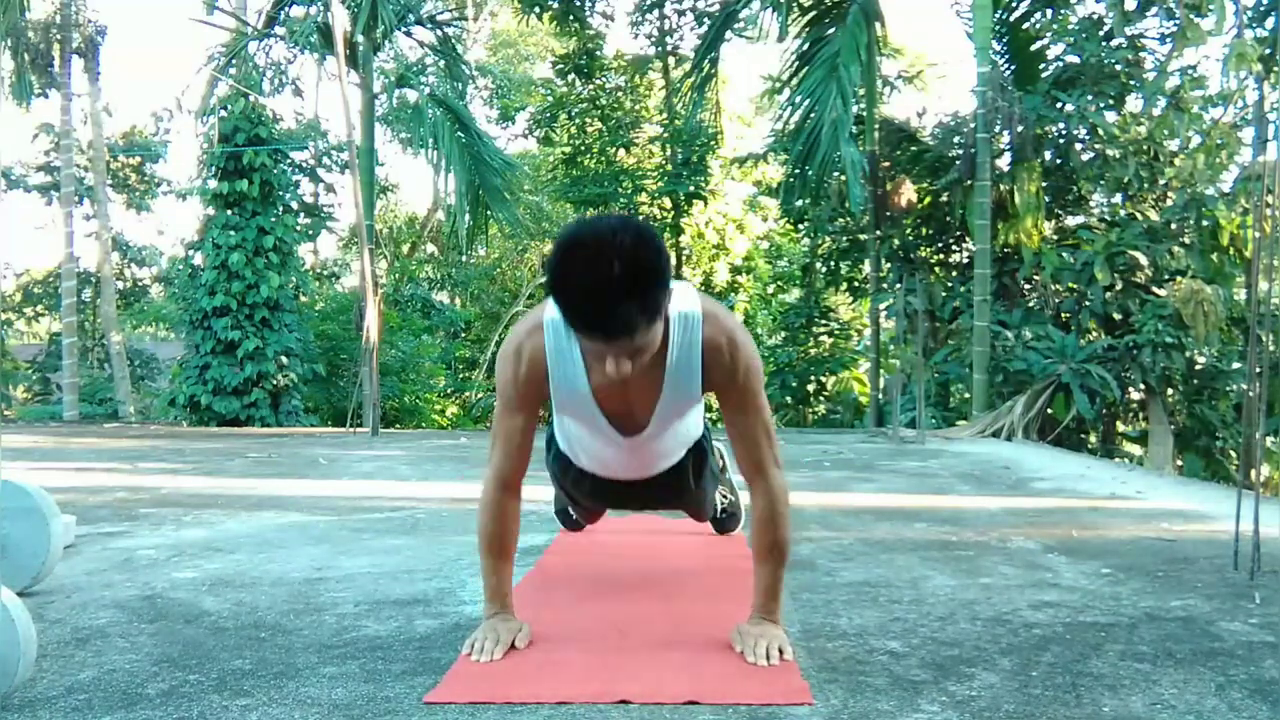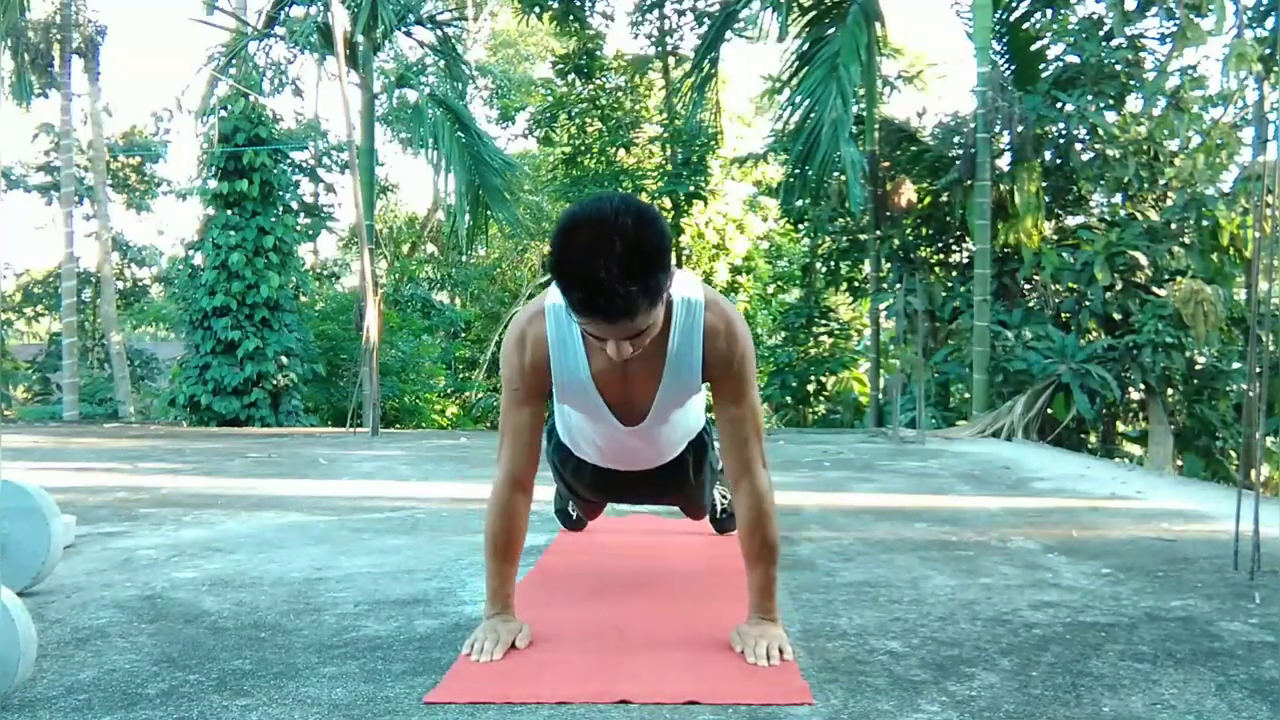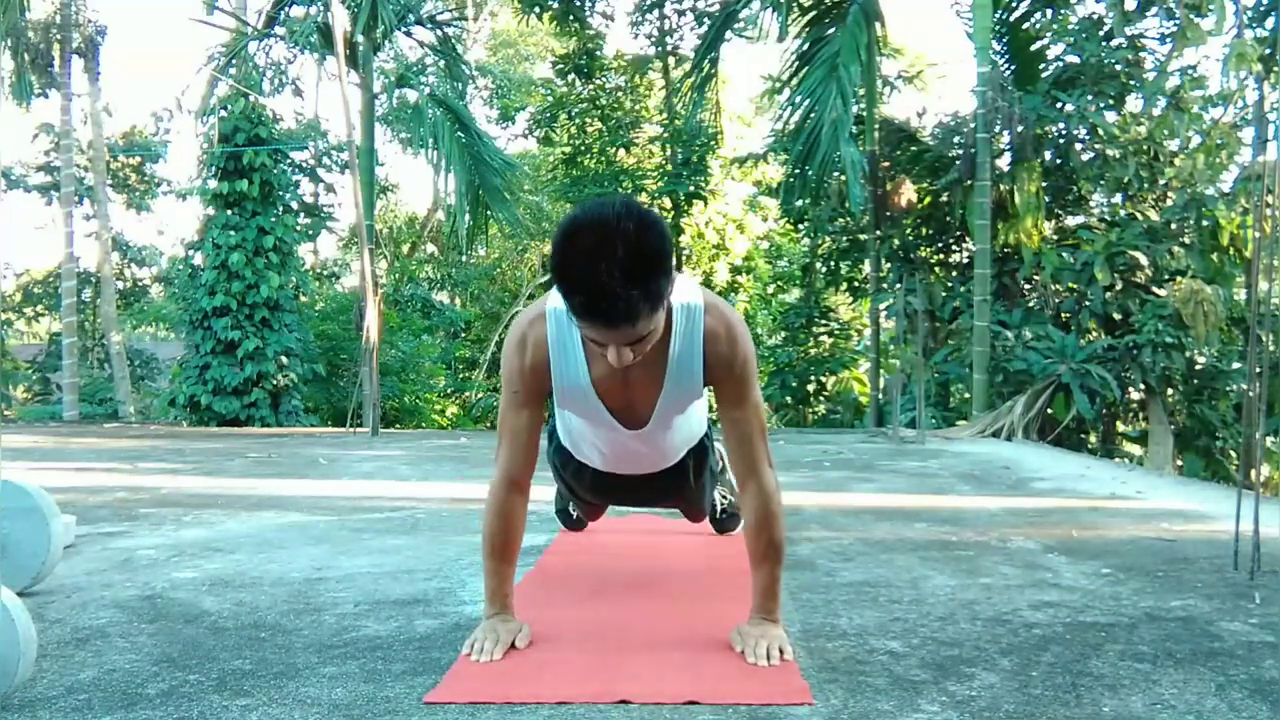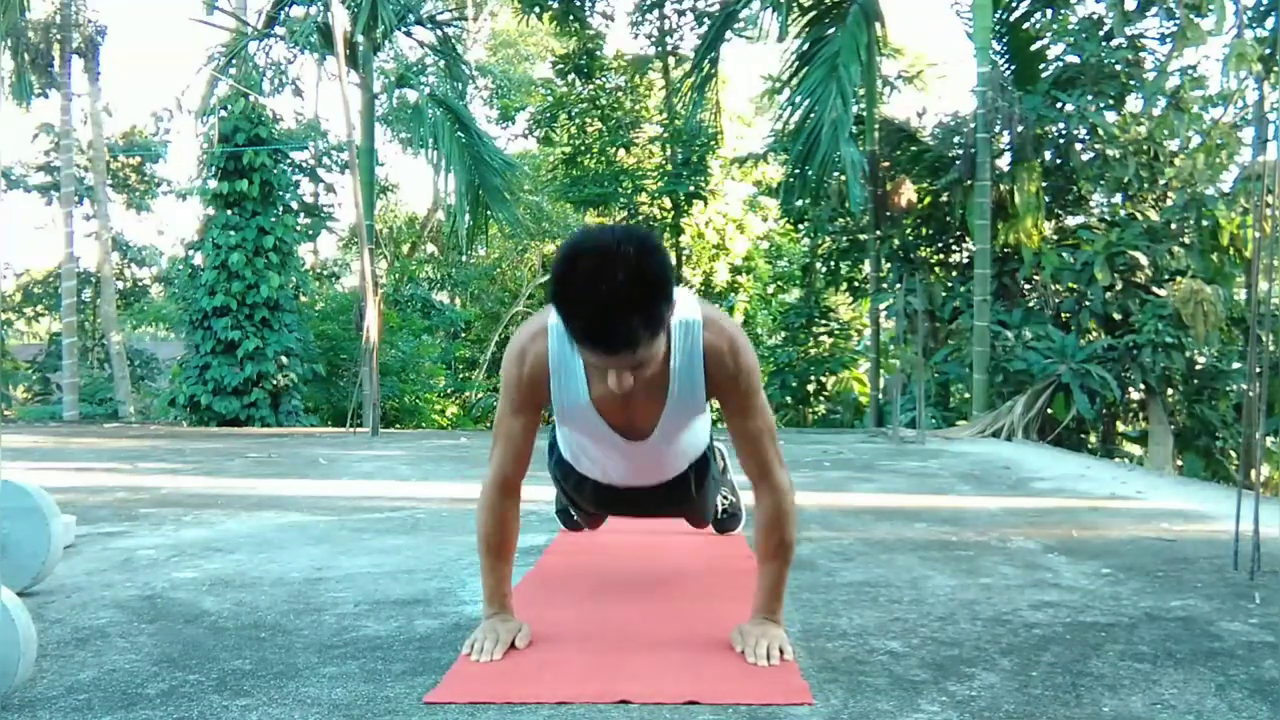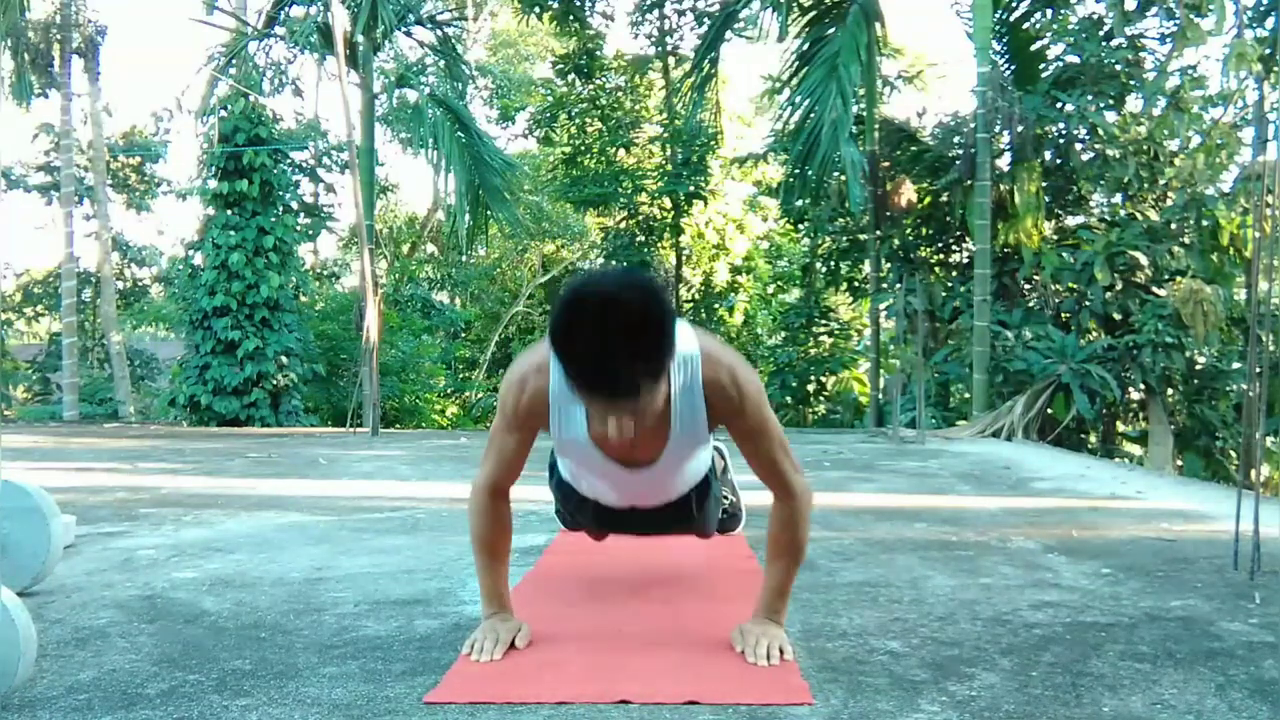
dt=0.1s
person 1, frame 1
left shoulder: (718, 338)
right shoulder: (530, 346)
left elbow: (765, 478)
right elbow: (504, 482)
left wrist: (766, 616)
right wrist: (496, 612)
left hip: (679, 462)
right hip: (582, 467)
left knee: (707, 511)
right knee: (578, 517)
left ankle: (715, 470)
right ankle: (573, 503)
person 1, frame 2
left shoulder: (717, 324)
right shoulder: (532, 332)
left elbow: (750, 475)
right elbow: (514, 480)
left wrist: (763, 617)
right wrist: (498, 612)
left hip: (680, 455)
right hip: (581, 457)
left knee: (704, 507)
right knee: (579, 514)
left ankle: (716, 485)
right ankle: (573, 499)
person 1, frame 3
left shoulder: (718, 329)
right shoulder: (533, 336)
left elbow: (755, 477)
right elbow: (512, 481)
left wrist: (764, 618)
right wrist: (497, 613)
left hip: (681, 459)
right hip: (582, 460)
left knee: (703, 510)
right knee: (580, 514)
left ankle: (717, 487)
right ankle: (572, 498)
person 1, frame 4
left shoulder: (717, 343)
right shoulder: (533, 349)
left elbow: (770, 481)
right elbow: (503, 482)
left wrist: (768, 615)
right wrist: (496, 610)
left hip: (682, 472)
right hip: (586, 474)
left knee: (706, 517)
right knee: (581, 519)
left ankle: (719, 471)
right ankle: (574, 510)
person 1, frame 5
left shoulder: (720, 376)
right shoulder: (533, 380)
left elbow: (790, 489)
right elbow: (491, 489)
left wrist: (769, 618)
right wrist: (496, 614)
left hip: (684, 493)
right hip: (586, 495)
left knee: (706, 527)
right knee: (584, 525)
